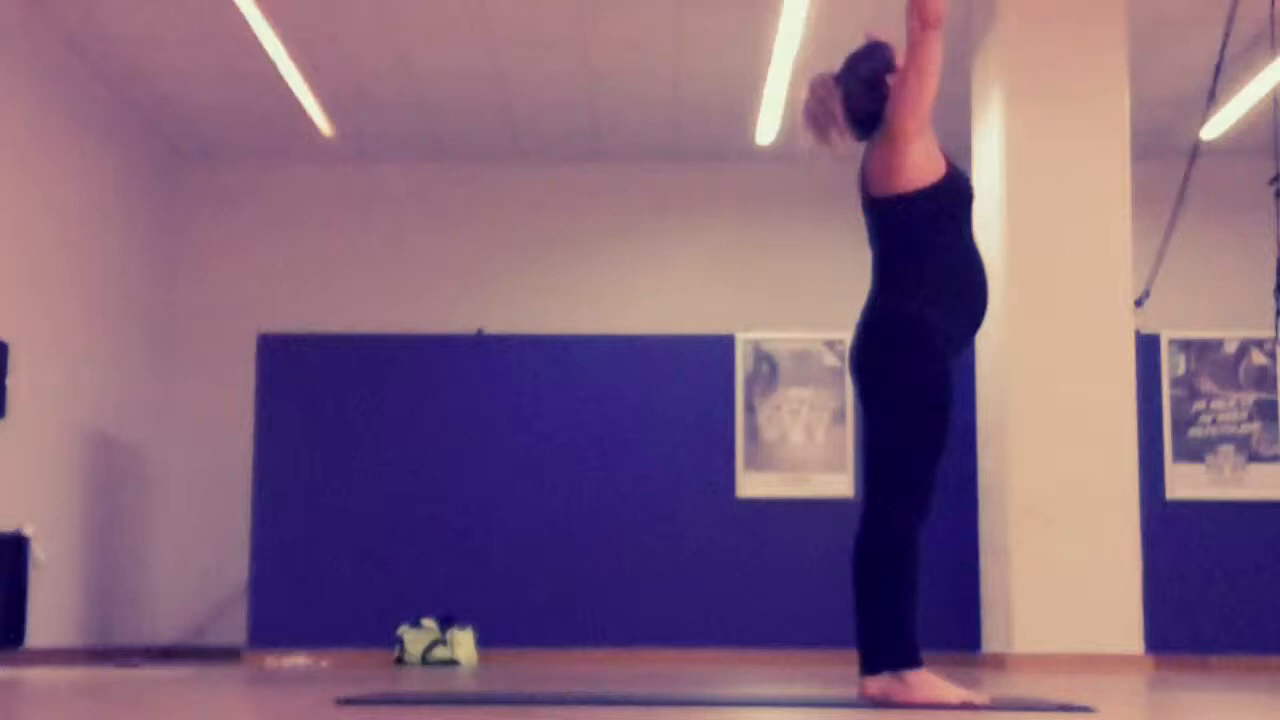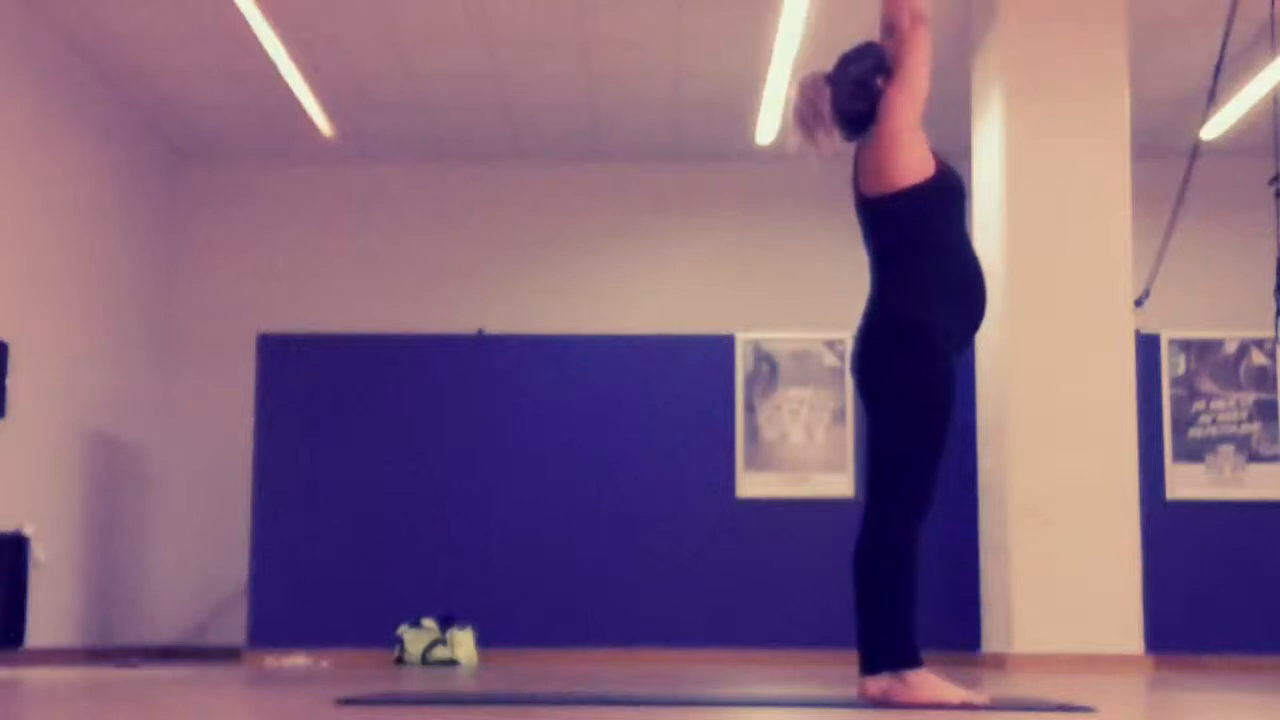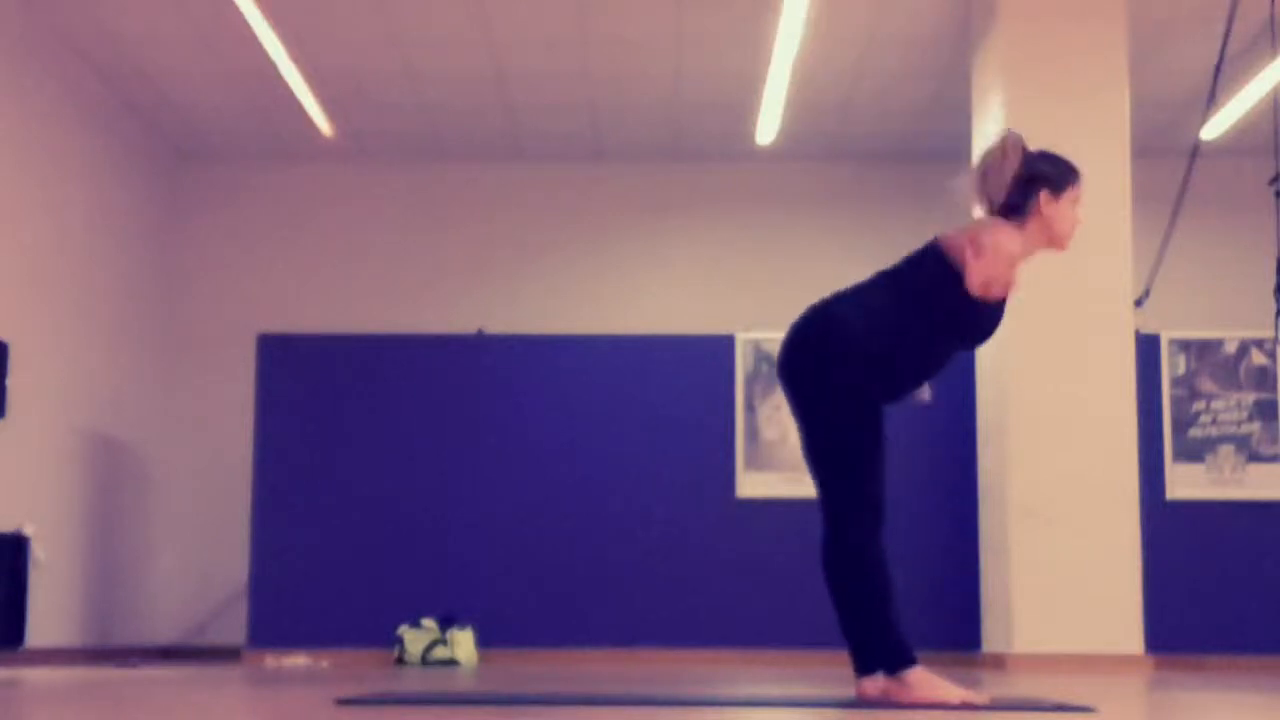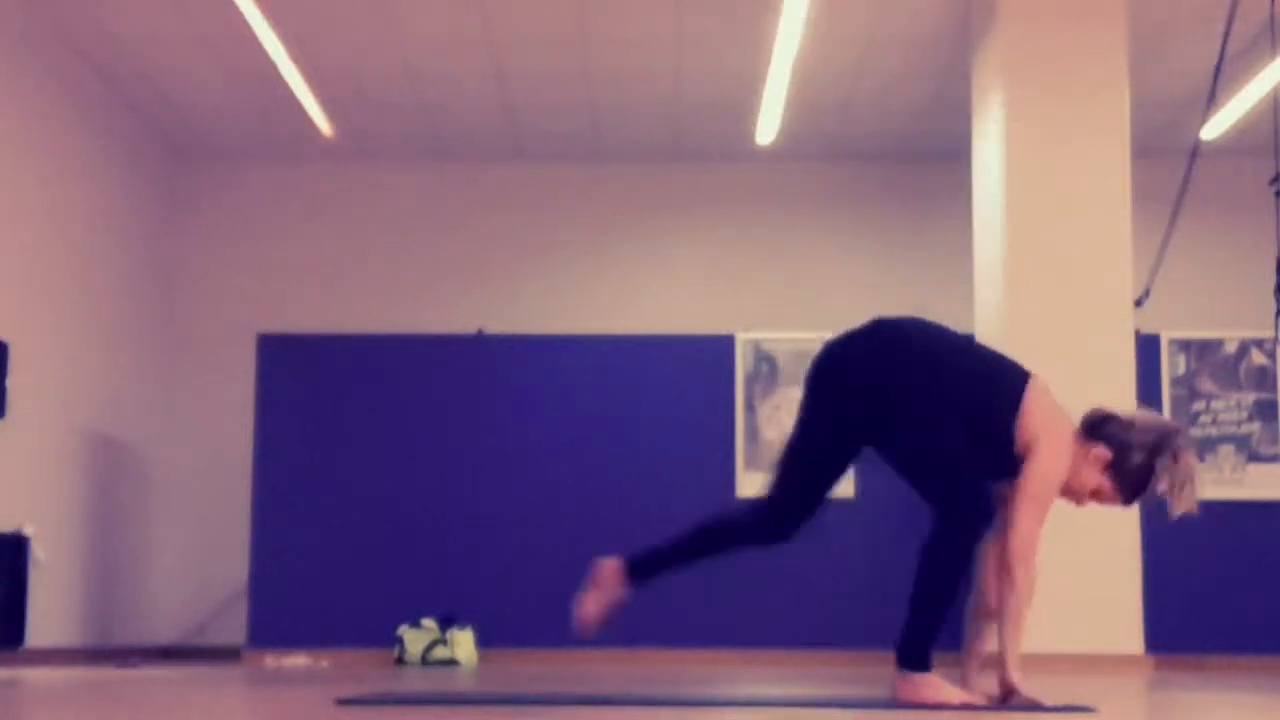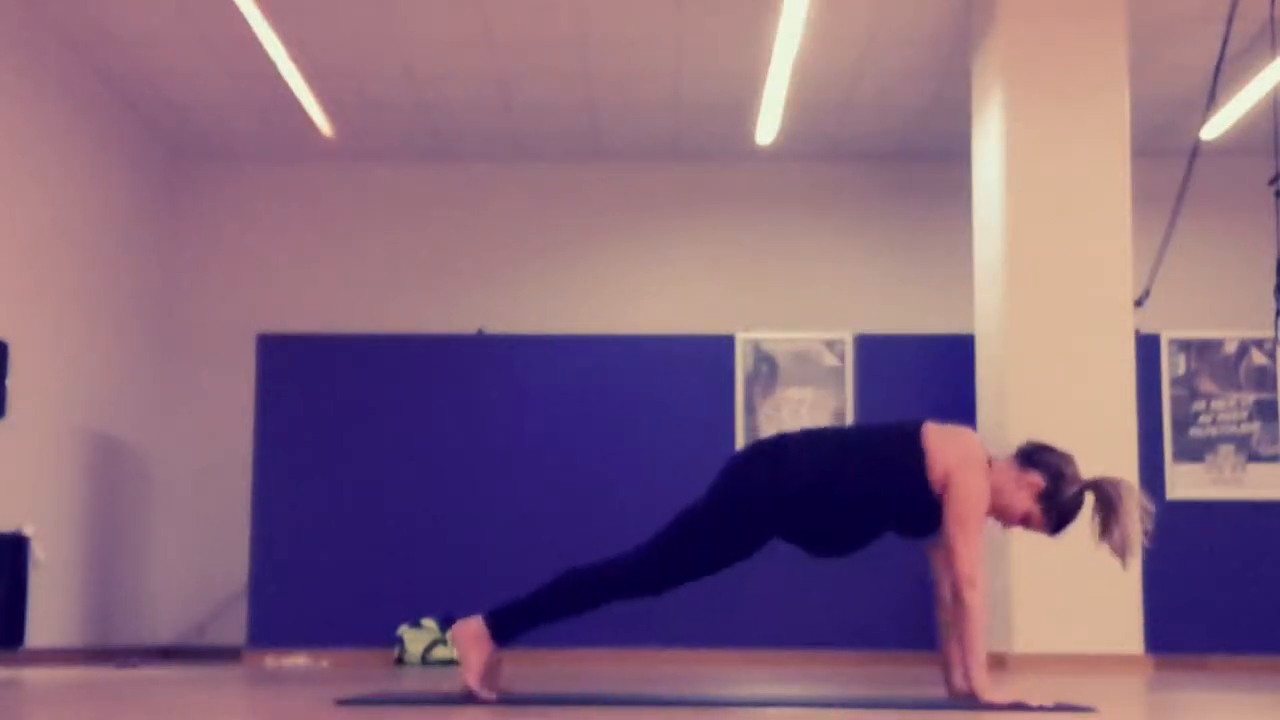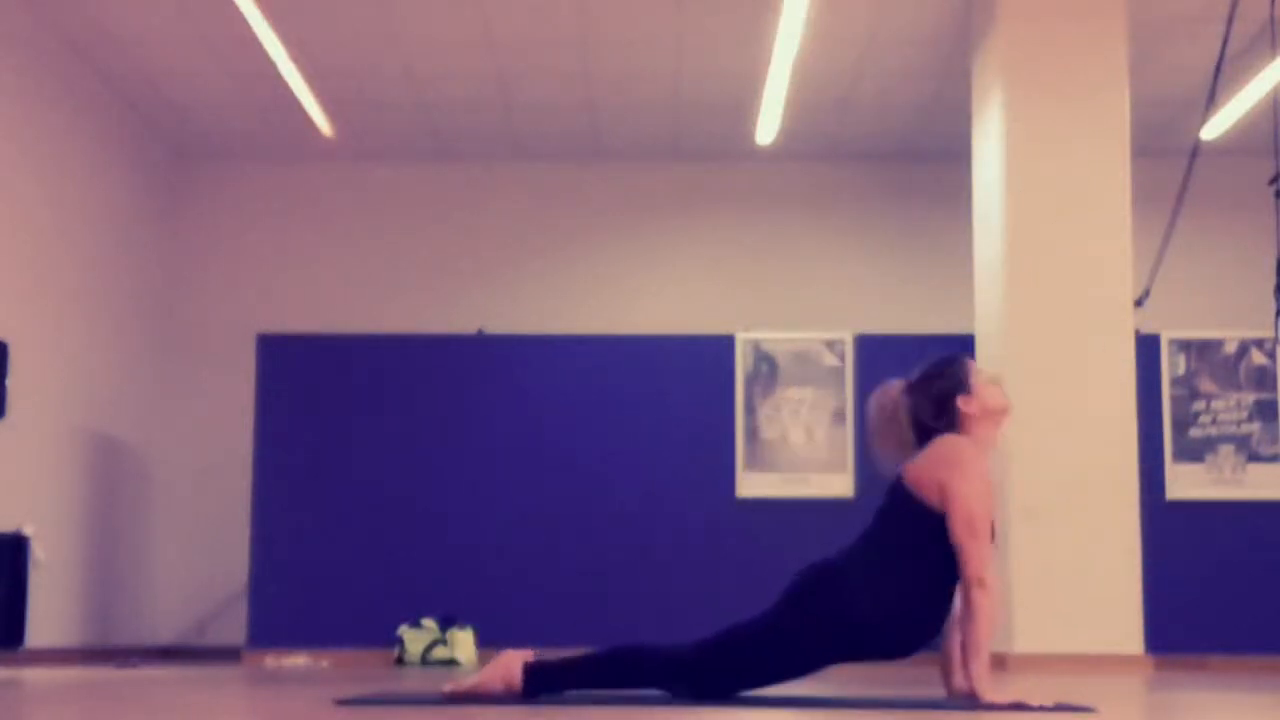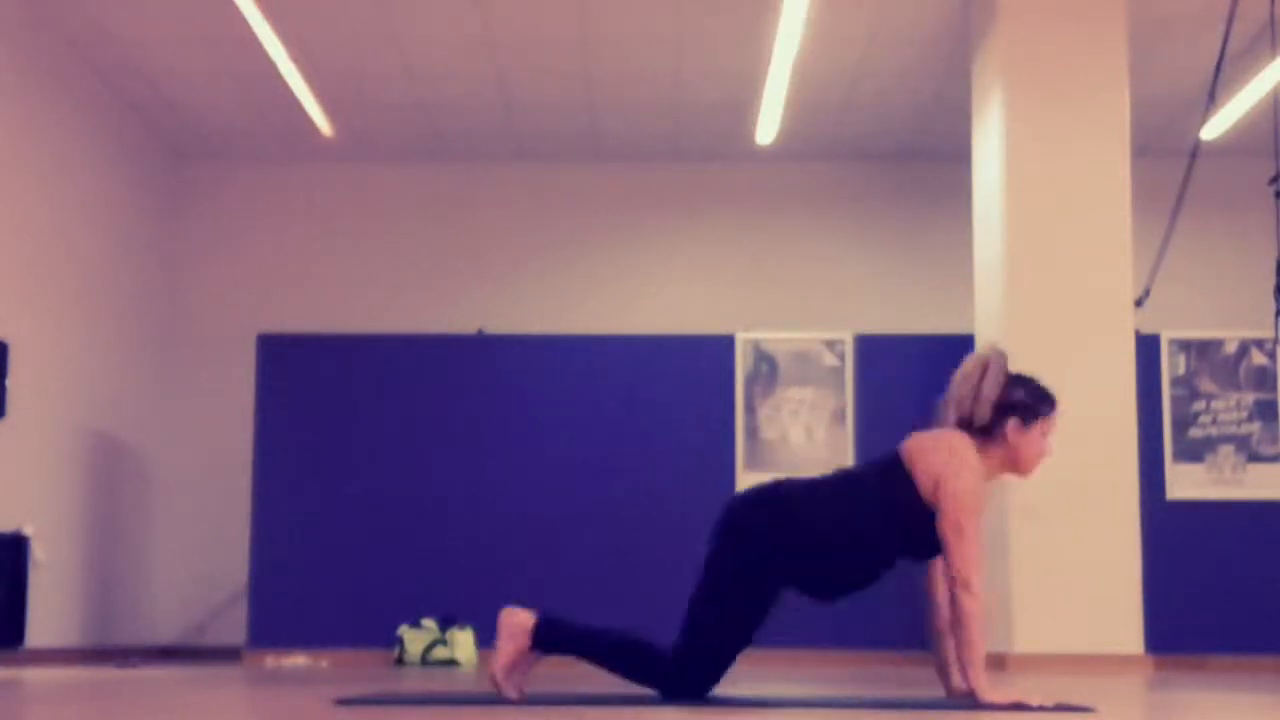
dt=0.3s
person 1, frame 1
left shoulder: (902, 152)
right shoulder: (900, 146)
left hip: (905, 347)
right hip: (908, 346)
left knee: (894, 509)
right knee: (899, 508)
left ankle: (884, 667)
right ankle: (898, 670)
person 1, frame 2
left shoulder: (895, 153)
right shoulder: (891, 143)
left hip: (909, 351)
right hip: (910, 349)
left knee: (895, 509)
right knee: (899, 508)
left ankle: (883, 667)
right ankle: (897, 671)
person 1, frame 3
left shoulder: (988, 254)
right shoulder: (1003, 245)
right elbow: (980, 272)
left hip: (828, 355)
right hip: (837, 357)
left knee: (852, 512)
right knee: (854, 513)
left ankle: (877, 667)
right ankle: (896, 670)
person 1, frame 4
right shoulder: (1049, 448)
left elbow: (1001, 555)
right elbow: (1019, 558)
left wrist: (974, 656)
right wrist: (1009, 666)
left hip: (856, 368)
right hip: (862, 373)
left knee: (780, 518)
right knee: (965, 511)
left ankle: (625, 574)
right ankle: (915, 674)
person 1, frame 5
left shoulder: (962, 473)
right shoulder: (970, 471)
left elbow: (947, 584)
right elbow: (966, 583)
left wrist: (955, 675)
right wrist: (980, 683)
left hip: (779, 481)
right hip: (775, 483)
left knee: (644, 570)
right knee: (646, 572)
left ankle: (489, 631)
right ankle: (483, 629)
person 1, frame 6
left shoulder: (944, 460)
right shoulder: (963, 458)
left elbow: (949, 579)
right elbow: (979, 580)
left wrist: (960, 672)
right wrist: (980, 683)
left hip: (839, 611)
right hip: (843, 612)
left knee: (689, 667)
right knee: (689, 670)
left ankle: (530, 668)
right ankle: (527, 674)
person 1, frame 7
left shoulder: (946, 453)
right shoulder: (957, 459)
left elbow: (940, 579)
right elbow: (965, 580)
left wrist: (955, 675)
right wrist: (978, 684)
left hip: (766, 528)
right hip: (767, 540)
left knee: (685, 676)
right knee: (687, 677)
left ankle: (536, 630)
right ankle: (534, 631)
